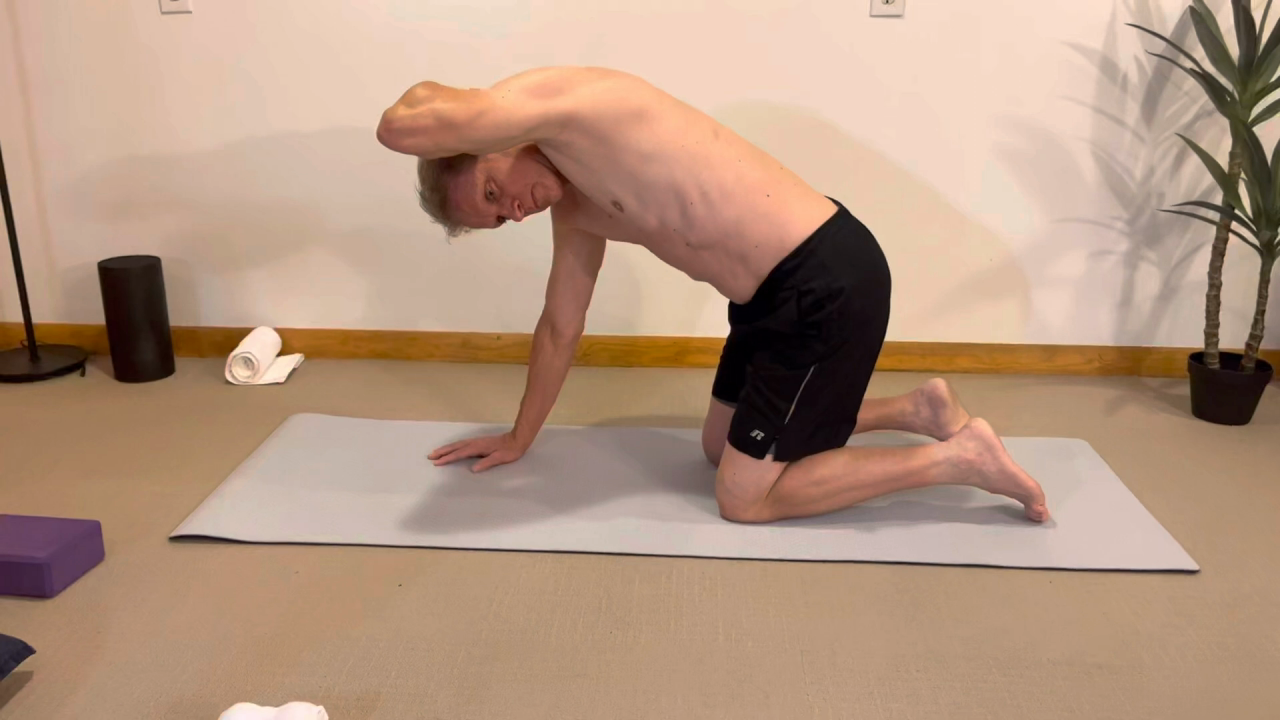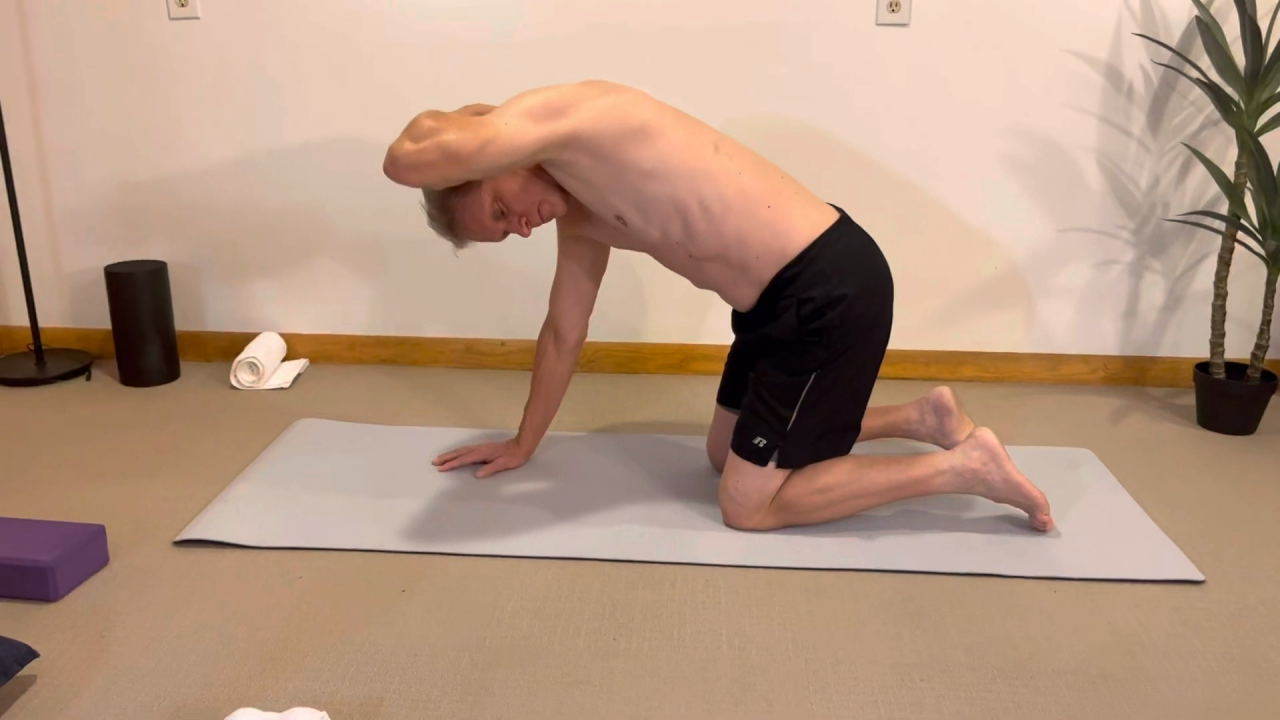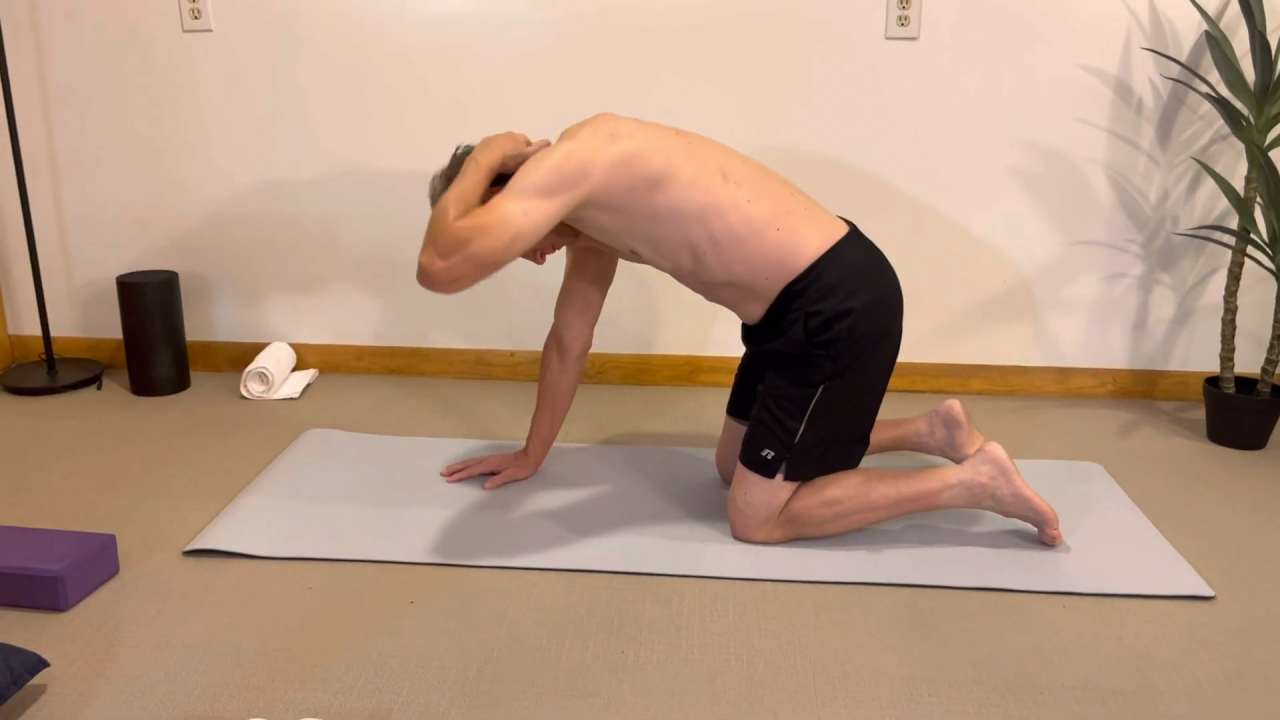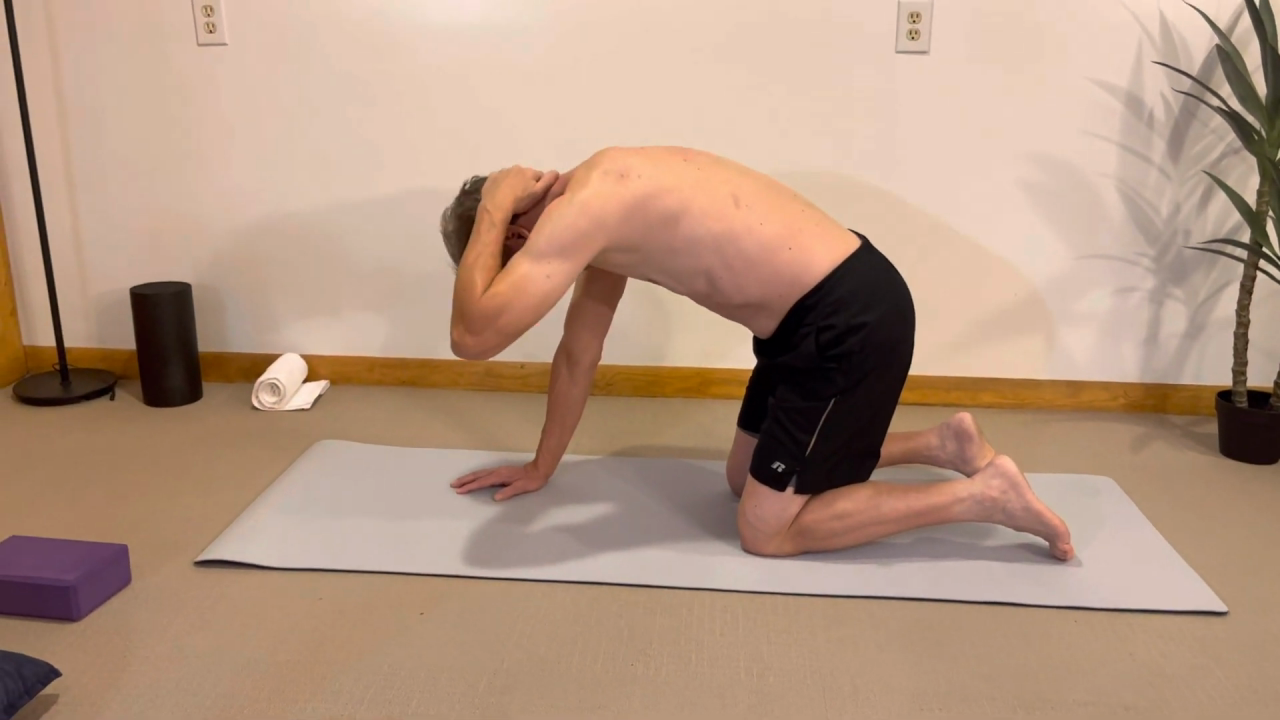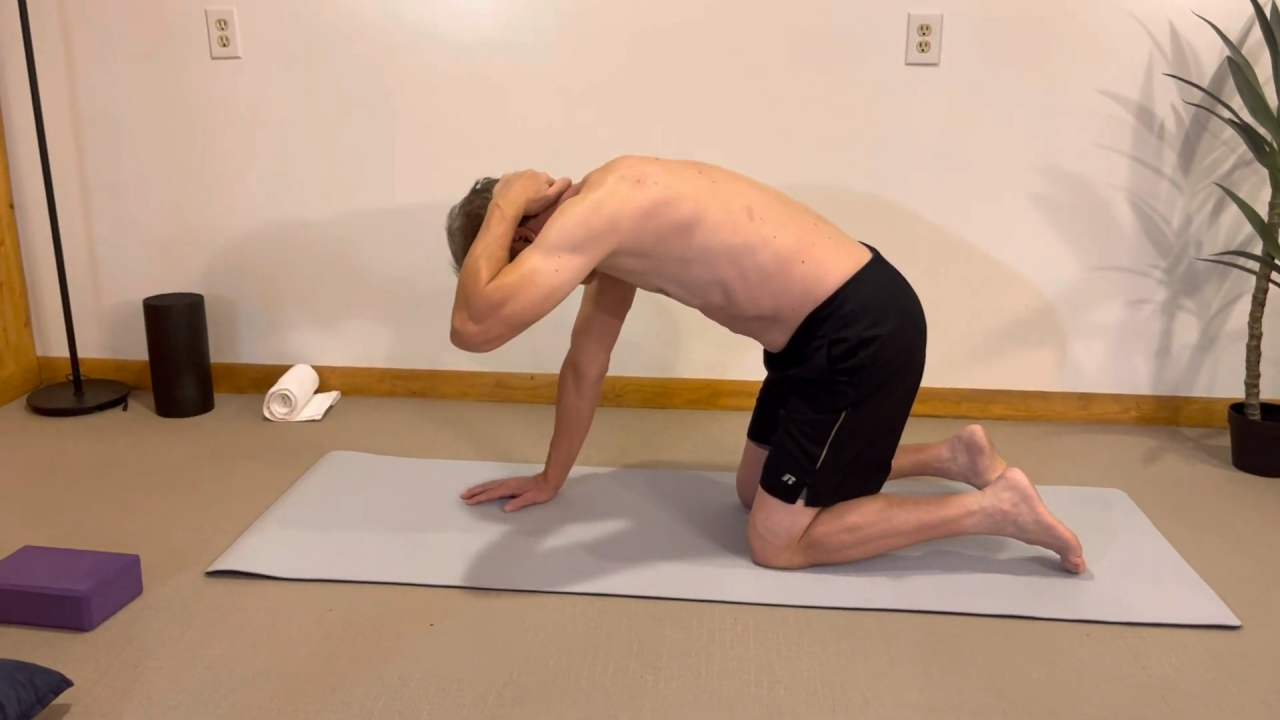
dt=0.5s
person 1, frame 1
left shoulder: (564, 98)
right shoulder: (575, 205)
left elbow: (402, 127)
right elbow: (560, 327)
left wrist: (452, 97)
right wrist: (518, 438)
left hip: (829, 283)
right hip: (780, 290)
left knee: (745, 497)
right knee: (722, 446)
left ankle: (960, 457)
right ankle: (916, 409)
person 1, frame 2
left shoulder: (565, 109)
right shoulder: (579, 210)
left elbow: (408, 162)
right elbow: (563, 332)
left wrist: (471, 117)
right wrist: (522, 444)
left hip: (830, 288)
right hip: (785, 292)
left knee: (748, 504)
right knee: (726, 452)
left ankle: (966, 466)
right ankle: (921, 417)
person 1, frame 3
left shoulder: (572, 160)
right shoulder: (589, 204)
left elbow: (440, 268)
right elbow: (568, 342)
left wrist: (486, 157)
right wrist: (530, 455)
left hip: (839, 304)
right hip: (806, 300)
left knee: (758, 517)
right knee: (736, 466)
left ankle: (974, 479)
right ankle: (929, 430)
person 1, frame 4
left shoulder: (582, 207)
right shoulder: (604, 212)
left elbow: (472, 339)
right elbow: (577, 352)
left wrist: (494, 206)
right wrist: (541, 466)
left hip: (851, 317)
right hip: (823, 306)
left knee: (767, 529)
right knee: (745, 477)
left ankle: (986, 494)
right ankle: (940, 442)
person 1, frame 5
left shoulder: (595, 210)
right shoulder: (612, 227)
left elbow: (474, 328)
right elbow: (585, 365)
left wrist: (505, 203)
right wrist: (551, 478)
left hip: (862, 332)
right hip: (832, 322)
left knee: (778, 542)
right knee: (755, 490)
left ankle: (997, 507)
right ankle: (952, 456)
